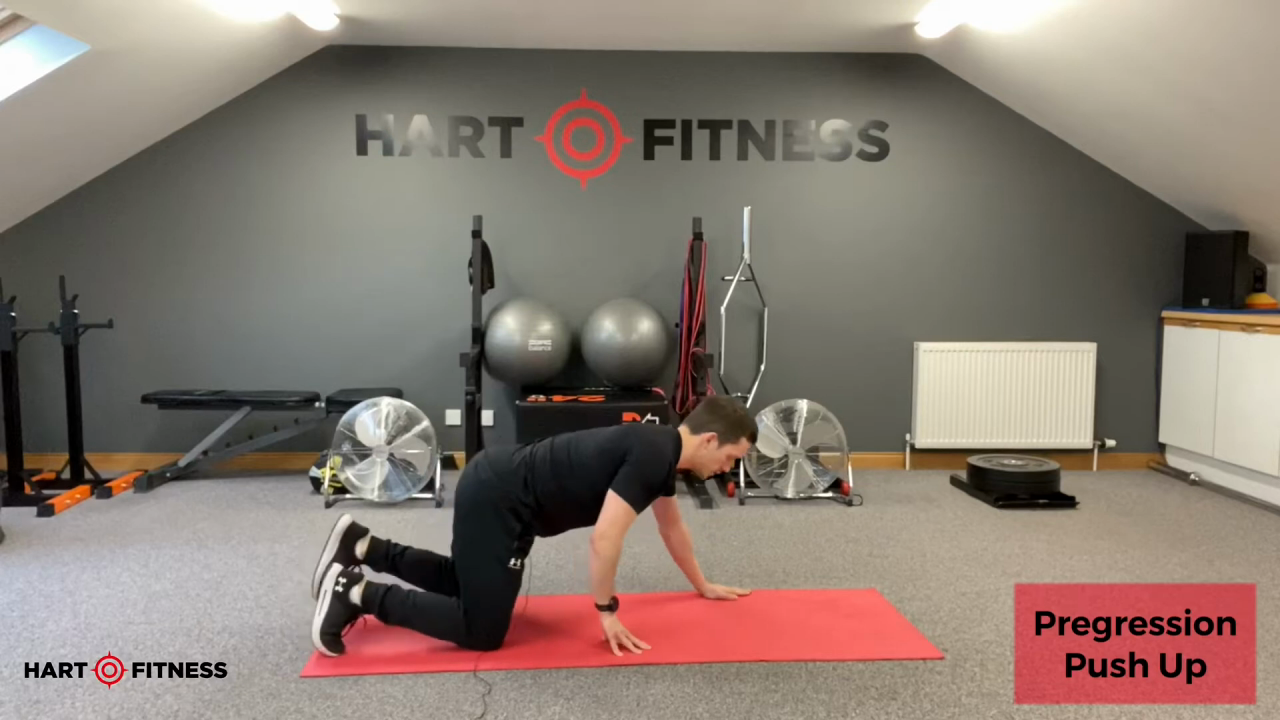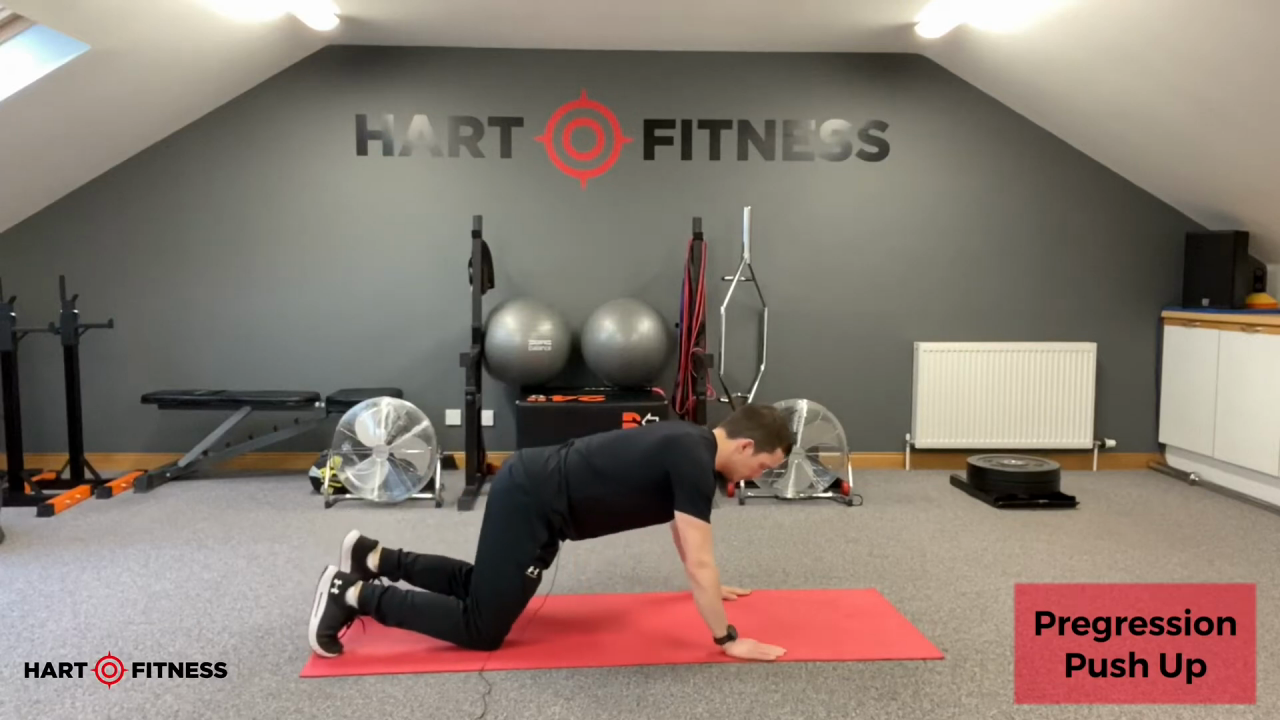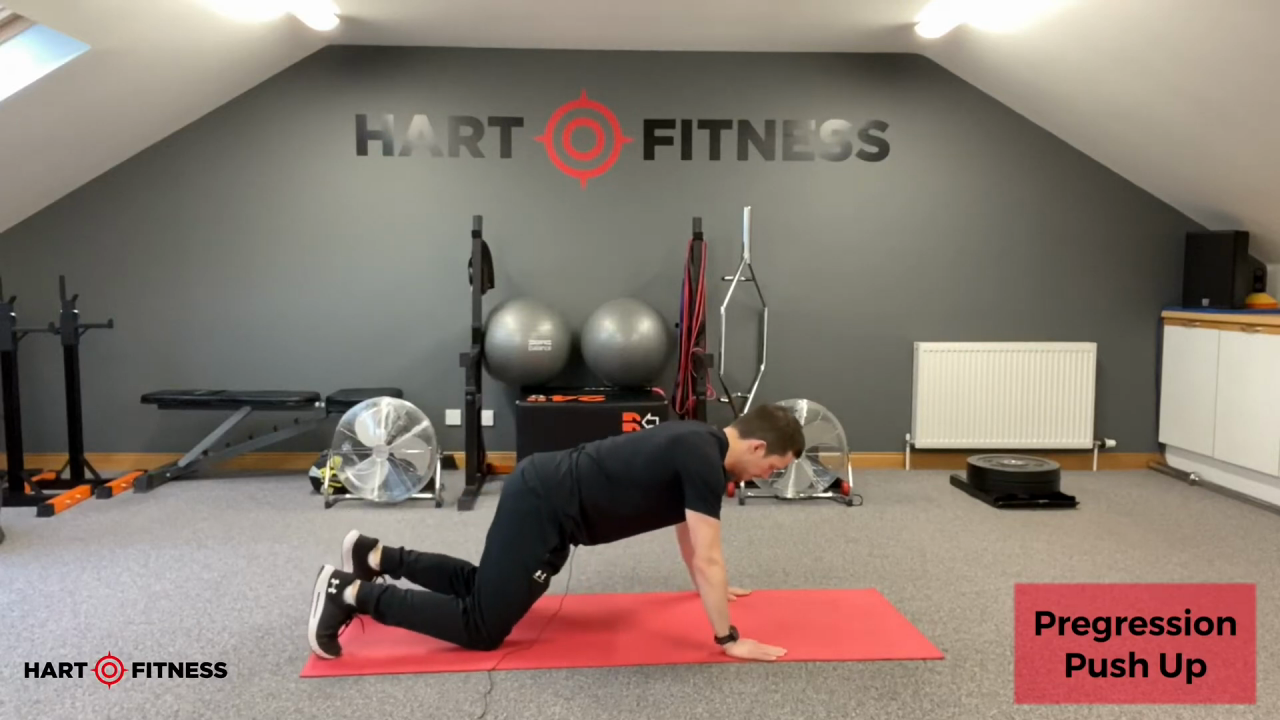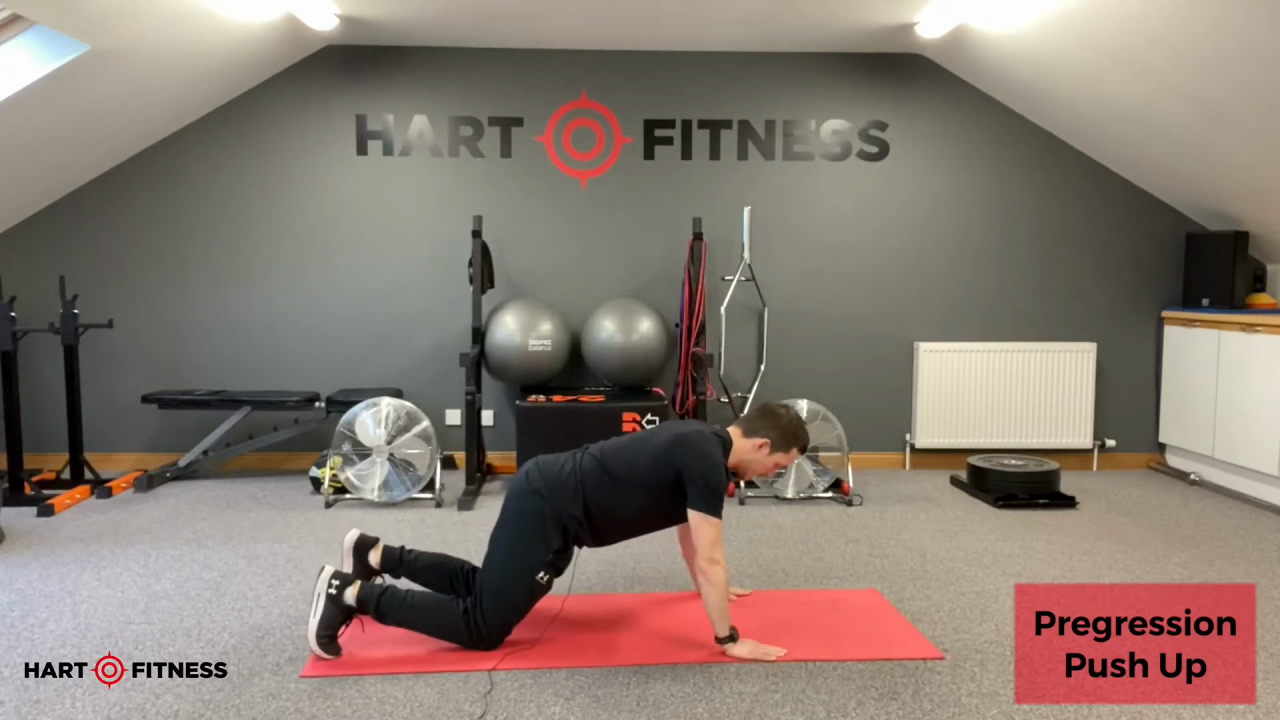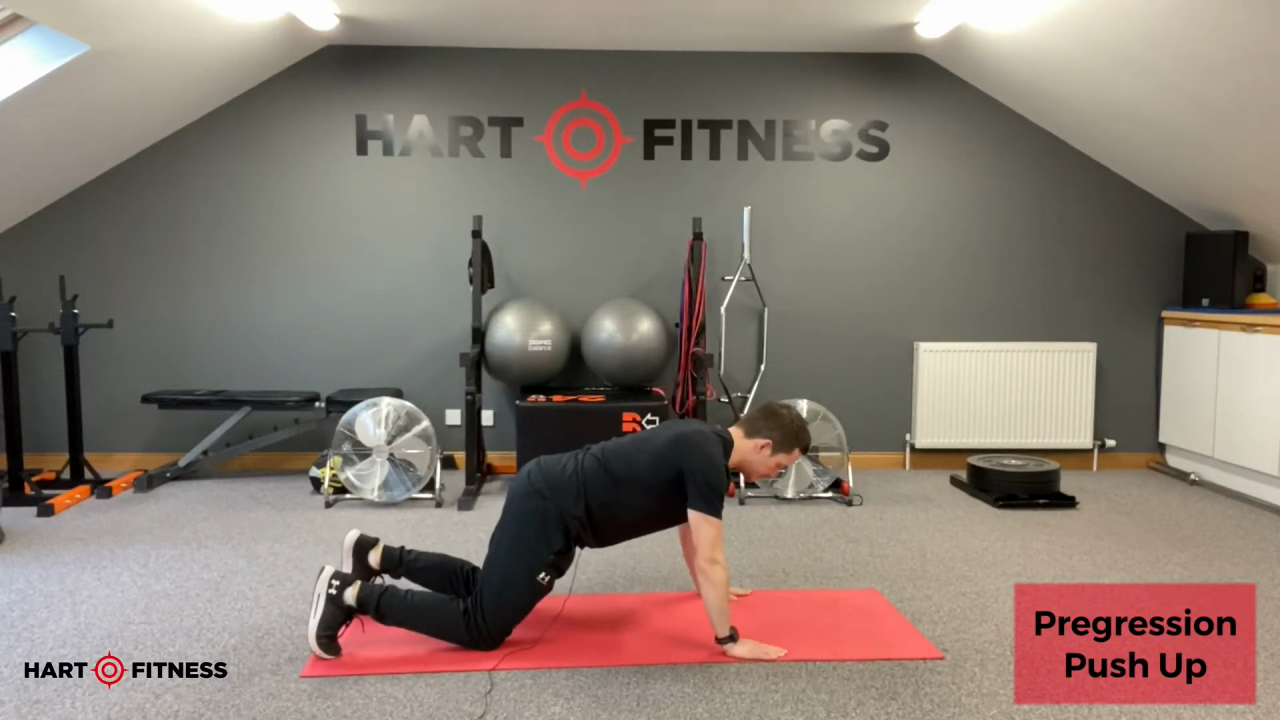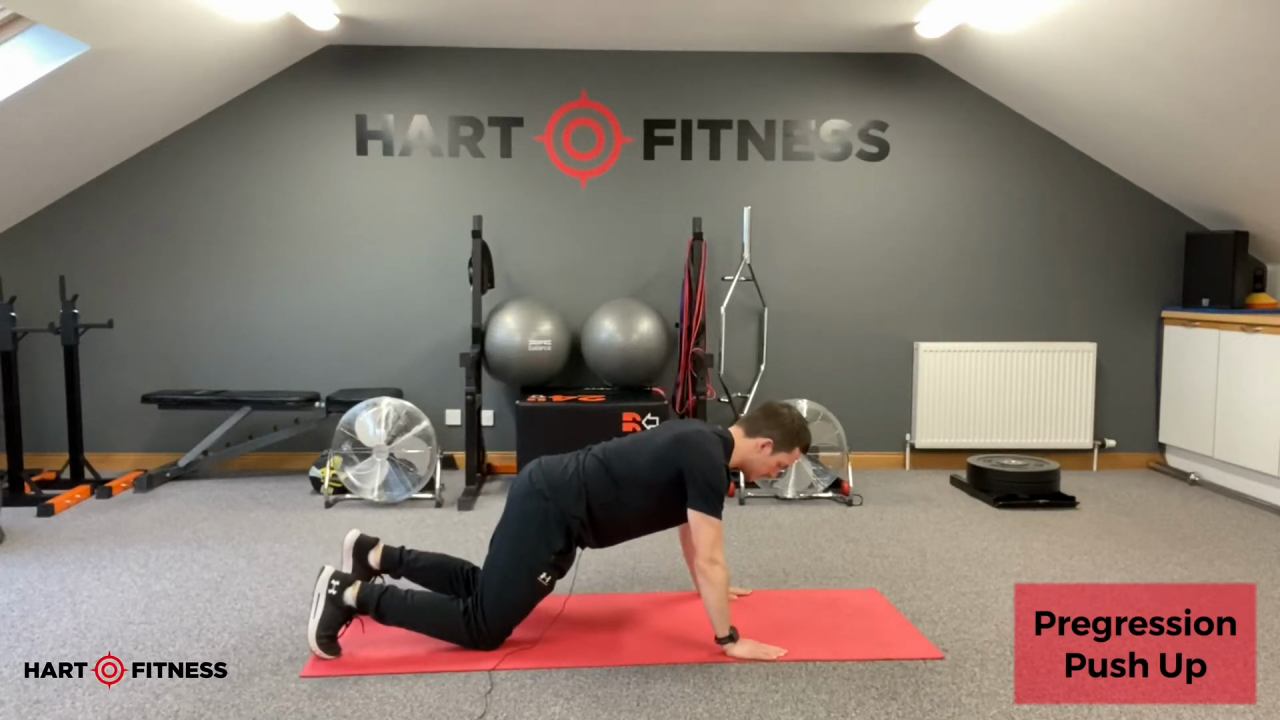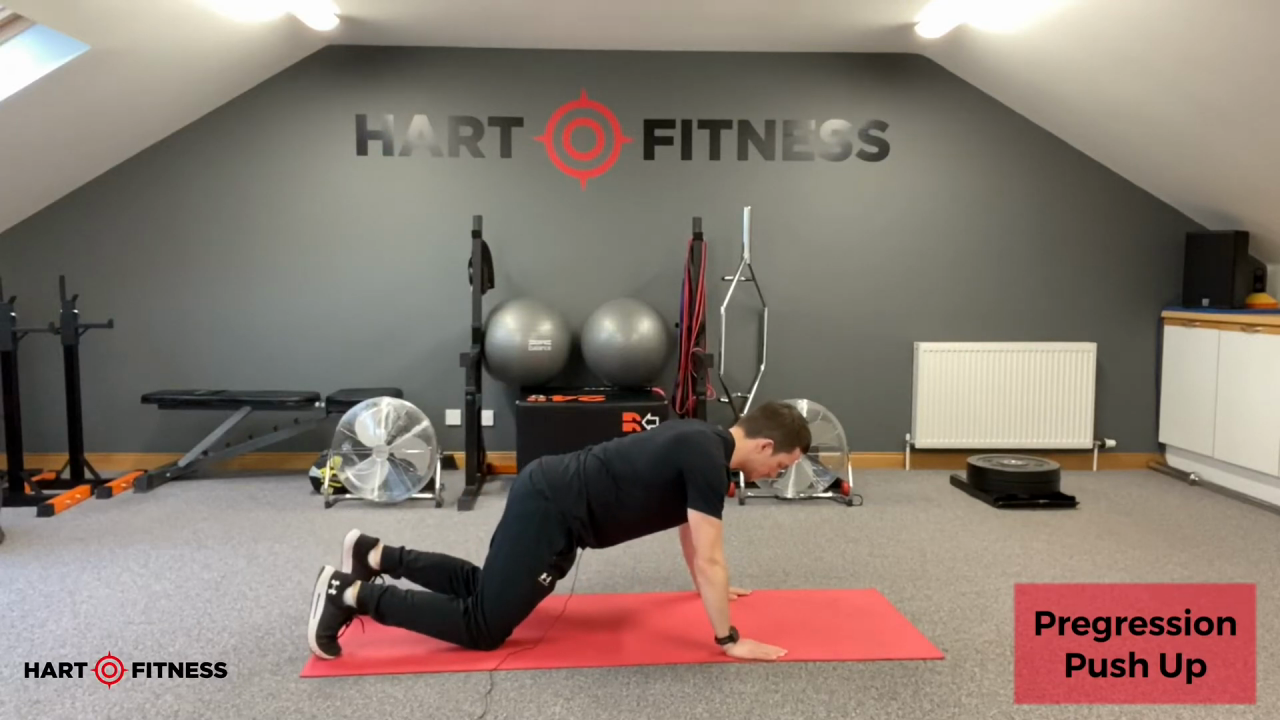
dt=0.7s
person 1, frame 1
left shoulder: (661, 451)
right shoulder: (653, 453)
left elbow: (672, 526)
right elbow: (605, 537)
left wrist: (702, 585)
right wrist: (607, 612)
left hip: (495, 488)
right hip: (496, 498)
left knee: (464, 587)
right knee: (483, 630)
left ankle: (361, 547)
right ankle: (357, 592)
person 1, frame 2
left shoulder: (690, 443)
right shoulder: (694, 461)
left elbow: (682, 534)
right elbow: (699, 562)
left wrist: (708, 587)
right wrist: (727, 639)
left hip: (529, 486)
right hip: (530, 502)
left knee: (482, 589)
right knee: (482, 628)
left ankle: (374, 559)
right ankle: (352, 594)
person 1, frame 3
left shoulder: (698, 443)
right shoulder: (704, 462)
left elbow: (686, 530)
right elbow: (708, 558)
left wrist: (709, 587)
right wrist: (728, 639)
left hip: (541, 493)
right hip: (542, 507)
left knee: (484, 587)
right knee: (482, 627)
left ankle: (374, 557)
right ankle: (349, 592)
person 1, frame 4
left shoulder: (700, 442)
right shoulder: (707, 461)
left elbow: (688, 531)
right elbow: (709, 558)
left wrist: (711, 588)
right wrist: (728, 639)
left hip: (546, 494)
right hip: (546, 509)
left knee: (486, 588)
right knee: (482, 626)
left ankle: (375, 555)
right ankle: (350, 593)
person 1, frame 5
left shoulder: (701, 441)
right shoulder: (708, 461)
left elbow: (689, 529)
right elbow: (710, 559)
left wrist: (711, 588)
right wrist: (729, 639)
left hip: (546, 495)
right hip: (548, 511)
left knee: (486, 588)
right knee: (483, 626)
left ankle: (374, 555)
right ankle: (351, 593)
person 1, frame 6
left shoulder: (702, 440)
right shoulder: (708, 460)
left elbow: (688, 527)
right elbow: (710, 559)
left wrist: (707, 587)
right wrist: (729, 639)
left hip: (547, 494)
right hip: (549, 511)
left knee: (487, 589)
right knee: (483, 627)
left ankle: (375, 556)
right ankle: (350, 594)
person 1, frame 7
left shoulder: (702, 441)
right shoulder: (708, 462)
left elbow: (688, 527)
right elbow: (709, 559)
left wrist: (707, 587)
right wrist: (730, 640)
left hip: (547, 495)
right hip: (550, 511)
left knee: (488, 588)
right knee: (484, 628)
left ankle: (373, 555)
right ankle: (350, 593)
